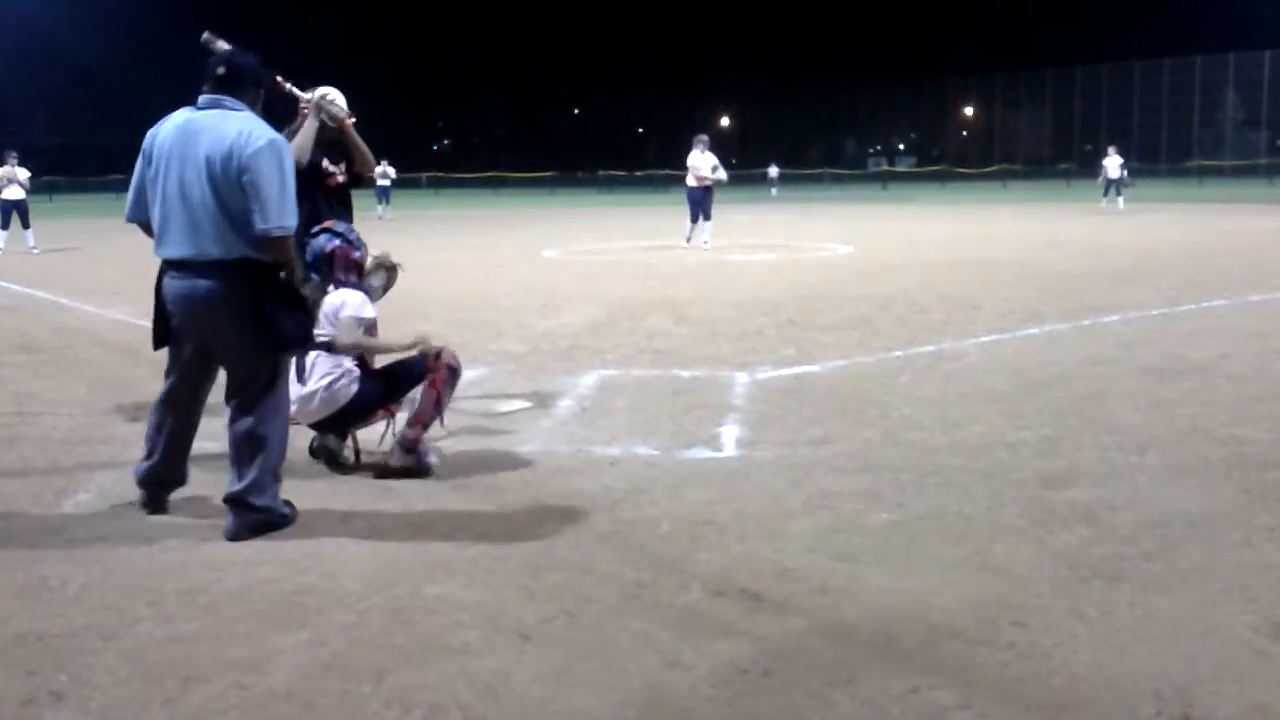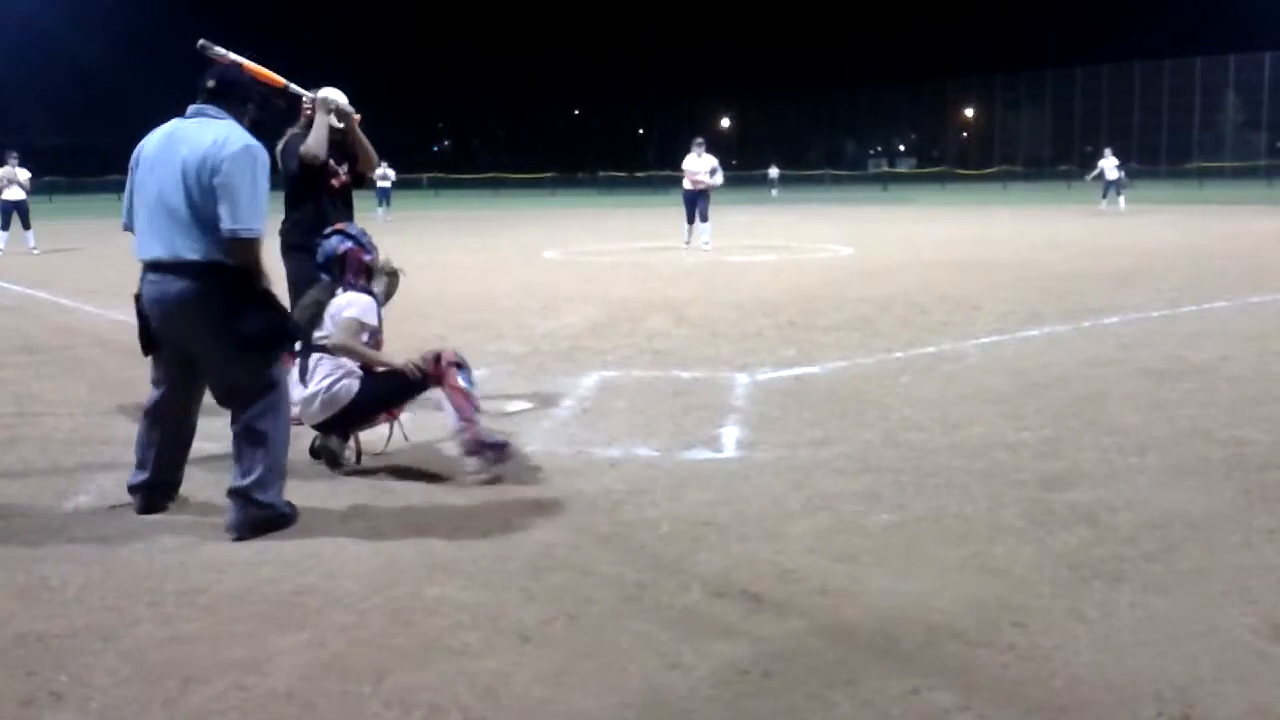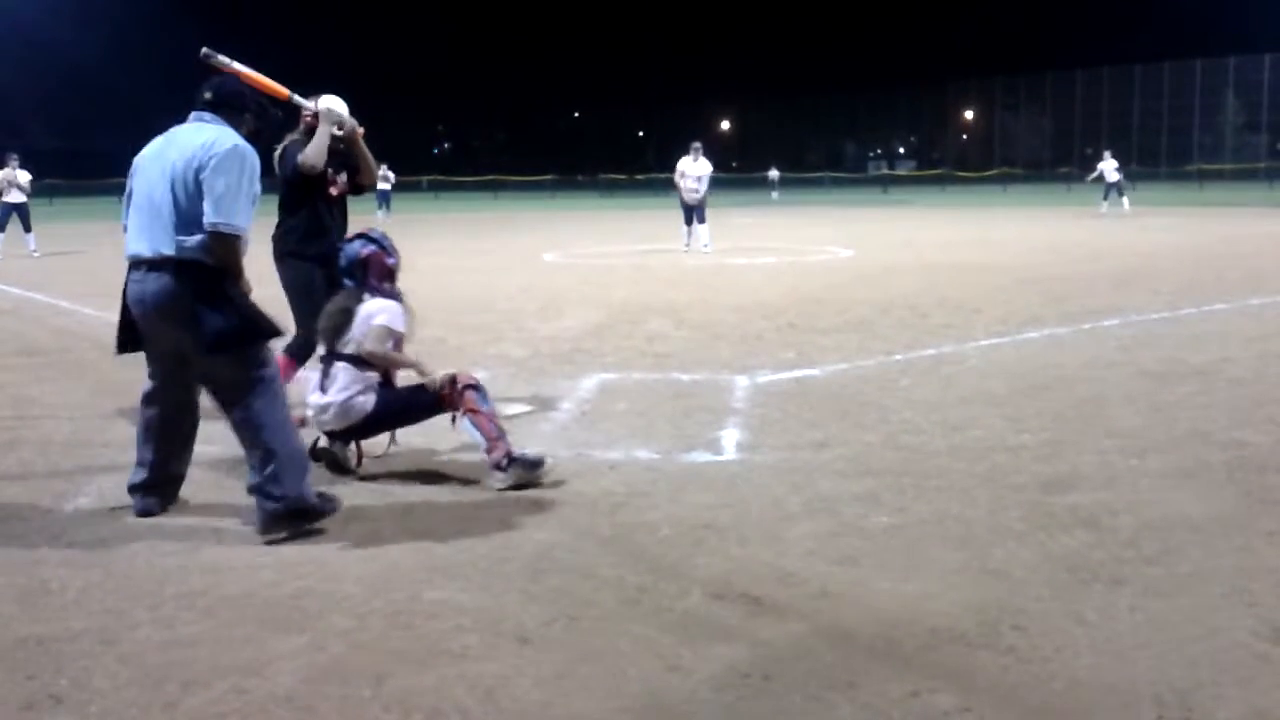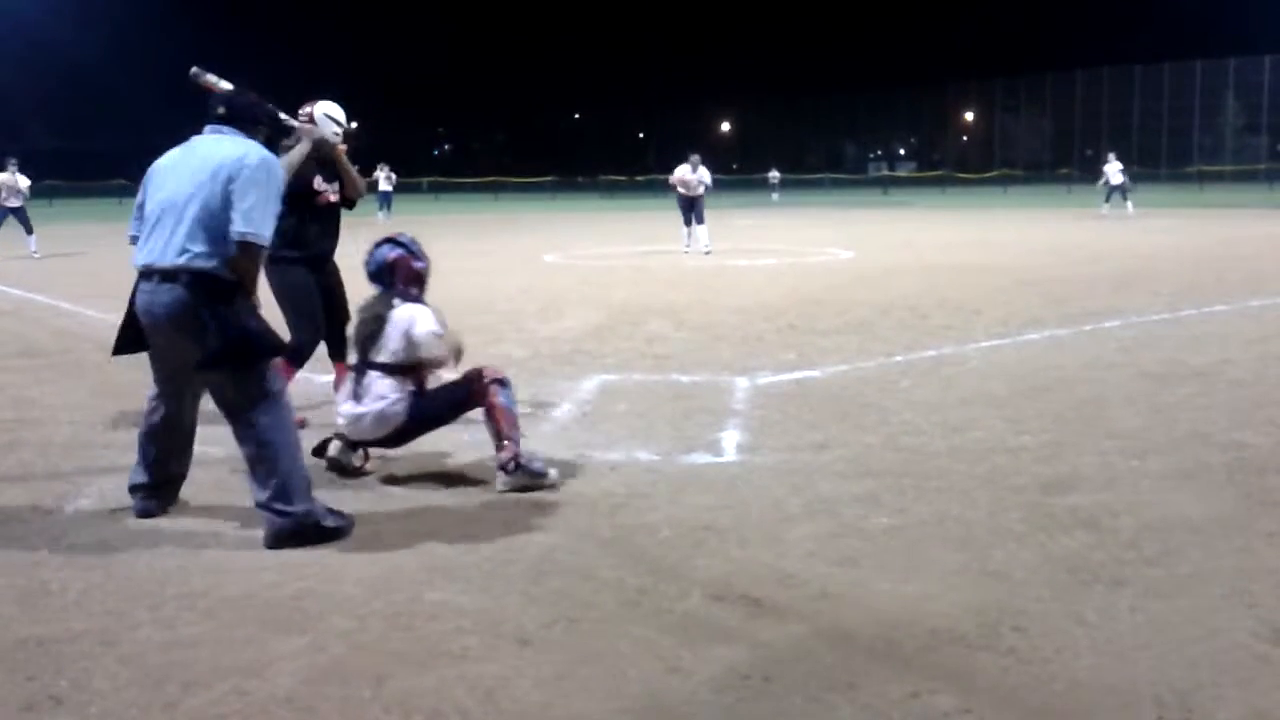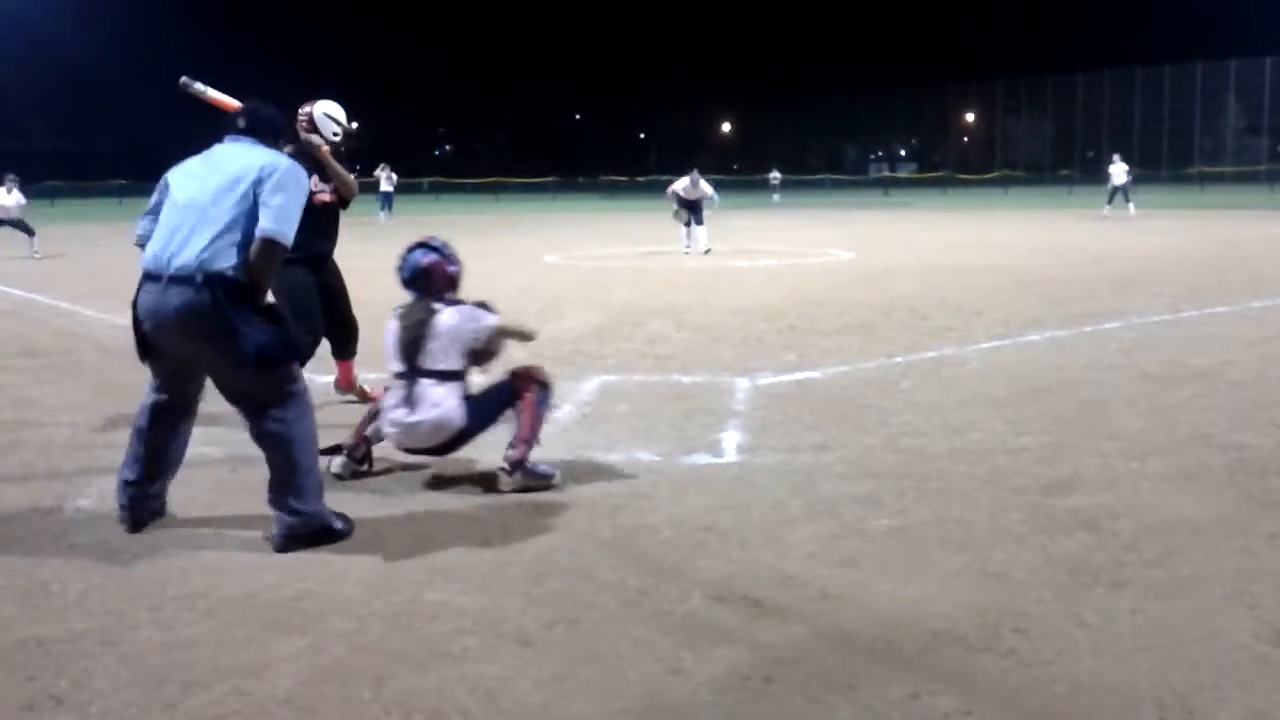
dt=0.2s
person 1, frame 1
left shoulder: (162, 131)
right shoulder: (260, 138)
left elbow: (140, 215)
right elbow: (274, 234)
right wrist: (292, 273)
left hip: (178, 281)
right hip: (240, 285)
left knee: (181, 387)
right knee: (257, 396)
left ankle: (156, 482)
right ankle: (253, 505)
person 1, frame 2
left shoulder: (153, 140)
right shoulder: (238, 145)
left elbow: (133, 222)
right elbow: (241, 237)
right wrist: (257, 283)
left hip: (156, 284)
right hip: (213, 288)
left knee: (171, 391)
right knee: (260, 391)
left ankle: (151, 487)
right ankle: (256, 503)
person 1, frame 3
left shoulder: (154, 146)
right shoulder: (232, 148)
left elbow: (131, 224)
right elbow: (223, 234)
right wrist: (237, 281)
left hip: (141, 283)
right hip: (193, 285)
left knee: (166, 391)
right knee: (253, 386)
left ankle: (151, 490)
right ankle: (285, 497)
person 1, frame 4
left shoulder: (168, 158)
right shoulder: (257, 159)
left elbow: (137, 233)
right elbow: (247, 244)
right wrist: (248, 293)
left hip: (150, 293)
right hip: (203, 298)
left knee: (171, 396)
right knee: (257, 401)
left ankle: (151, 490)
right ankle: (293, 515)
person 1, frame 5
left shoulder: (186, 166)
right shoulder: (282, 167)
left elbow: (145, 234)
right elbow: (269, 244)
right wrist: (254, 297)
left hip: (154, 296)
right hip: (213, 300)
left knee: (170, 398)
right knee: (279, 400)
left ankle: (138, 502)
right ankle: (303, 518)
person 2, frame 1
left shoulder: (338, 147)
right shoulder: (294, 139)
left elbow: (368, 167)
right elbow: (296, 160)
left wrist: (346, 128)
right wrist: (314, 118)
right hip: (306, 243)
person 2, frame 2
left shoulder: (341, 147)
right shoulder: (295, 141)
left elbow: (370, 165)
right elbow: (314, 154)
left wrist: (351, 124)
right wrist: (322, 113)
right hip: (305, 249)
person 2, frame 3
left shoulder: (339, 154)
right shoulder: (294, 149)
left elbow: (369, 179)
right elbow: (312, 164)
left wrist: (355, 139)
right wrist: (326, 125)
left hip: (332, 253)
right hip: (298, 254)
right knee: (311, 333)
person 2, frame 4
left shoulder: (330, 162)
right shoulder: (294, 157)
left elbow: (357, 193)
left wrist: (339, 154)
right wrist: (308, 141)
left hip: (321, 260)
right hip: (288, 260)
left knee: (339, 326)
right knee: (308, 334)
left ankle: (345, 382)
person 2, frame 5
left shoulder: (327, 159)
right shoulder: (289, 159)
left elbow: (350, 192)
left wrist: (324, 155)
right wrist: (295, 147)
left hip: (321, 259)
right hip: (290, 261)
left knee: (345, 325)
right knee: (308, 333)
left ankle: (347, 381)
person 3, frame 1
right shoulder: (352, 297)
right elbow: (347, 341)
right wrist: (408, 343)
left hip: (305, 408)
right hip: (337, 399)
right knee: (443, 361)
left ankle: (333, 435)
right ankle: (408, 448)
person 3, frame 2
left shoulder: (317, 297)
right shoulder: (359, 300)
right elbow: (340, 342)
right wrist: (393, 363)
left hip: (311, 410)
right hip: (340, 400)
left knee: (397, 396)
right knee: (444, 363)
left ankle: (334, 437)
right ankle: (474, 439)
person 3, frame 3
left shoulder: (340, 304)
right shoulder: (386, 306)
right elbow: (371, 350)
right wrist: (417, 365)
left hip: (323, 415)
right hip: (354, 413)
right knee: (460, 385)
left ankle: (338, 441)
right ankle: (504, 462)
person 3, frame 4
left shoulder: (369, 311)
right shoulder: (416, 312)
right elbow: (437, 357)
right wrist: (450, 341)
left hip: (352, 422)
right hip: (390, 422)
right knee: (488, 380)
left ankle: (346, 444)
right ankle: (511, 464)
person 3, frame 5
left shoulder: (399, 319)
right shoulder: (460, 315)
right elbow: (527, 335)
right wrist: (493, 326)
left hip: (399, 433)
right hip: (444, 430)
right knee: (533, 378)
left ankle: (352, 452)
right ankle: (516, 465)
